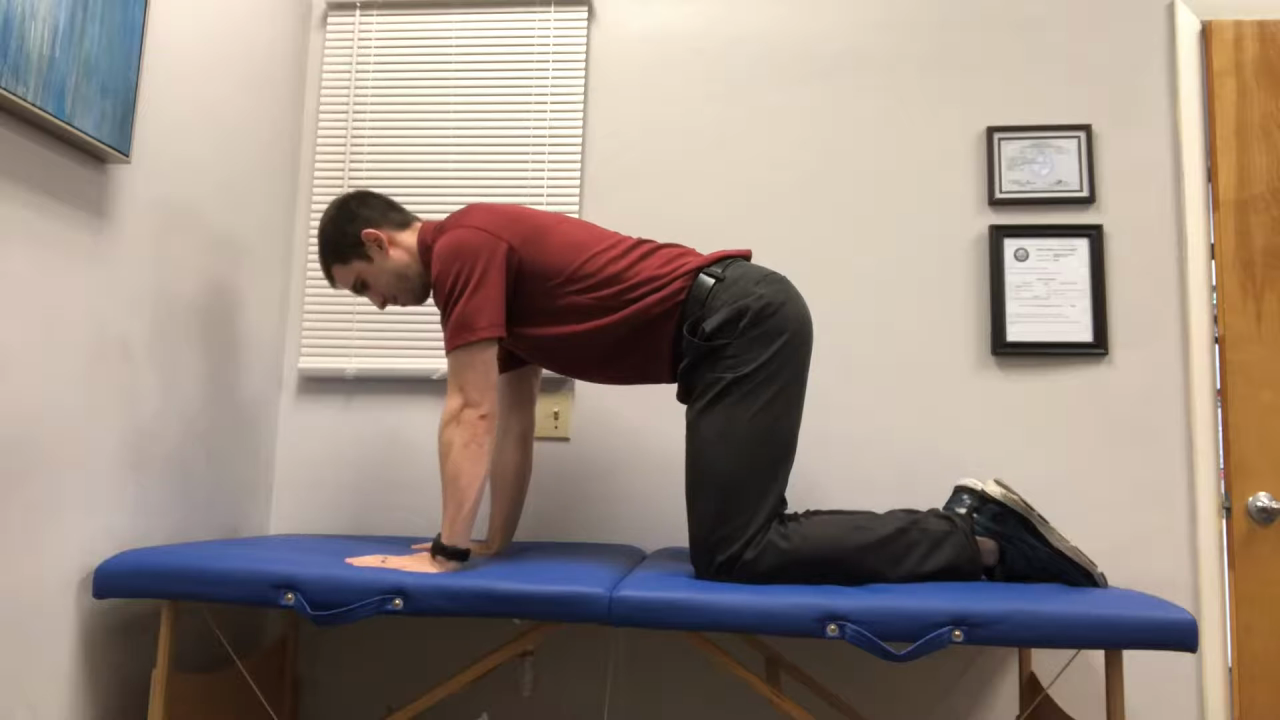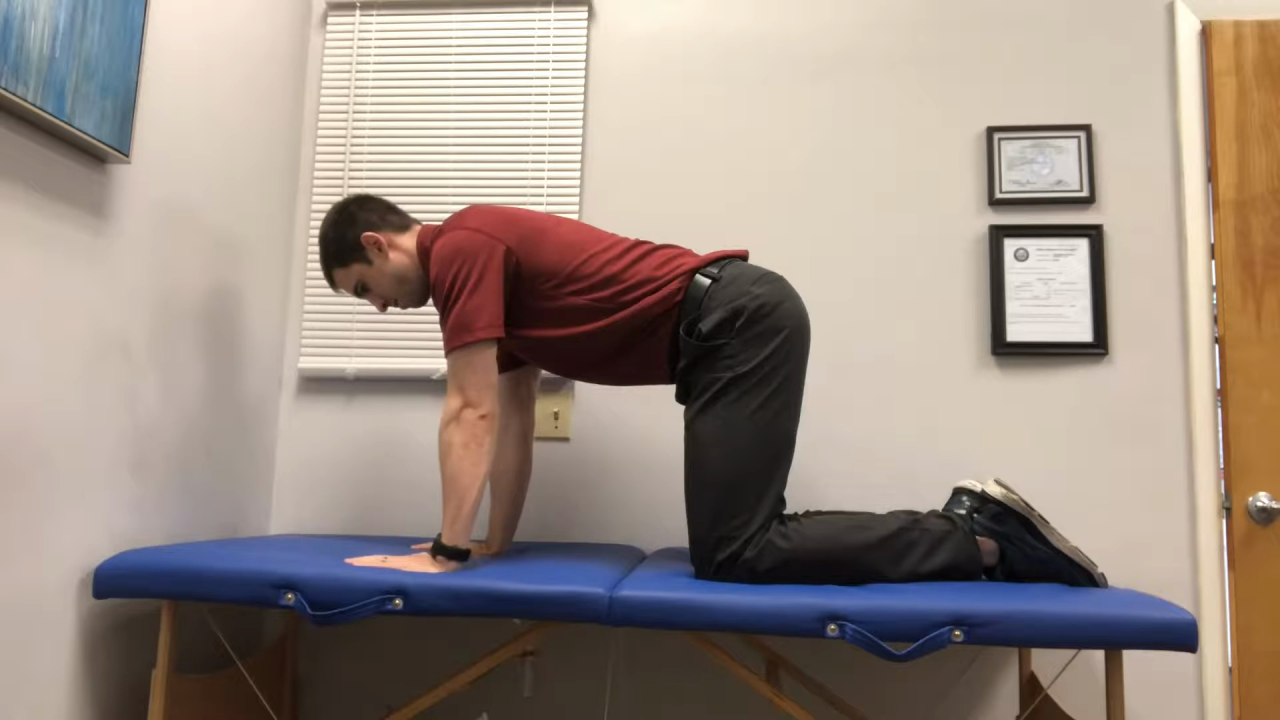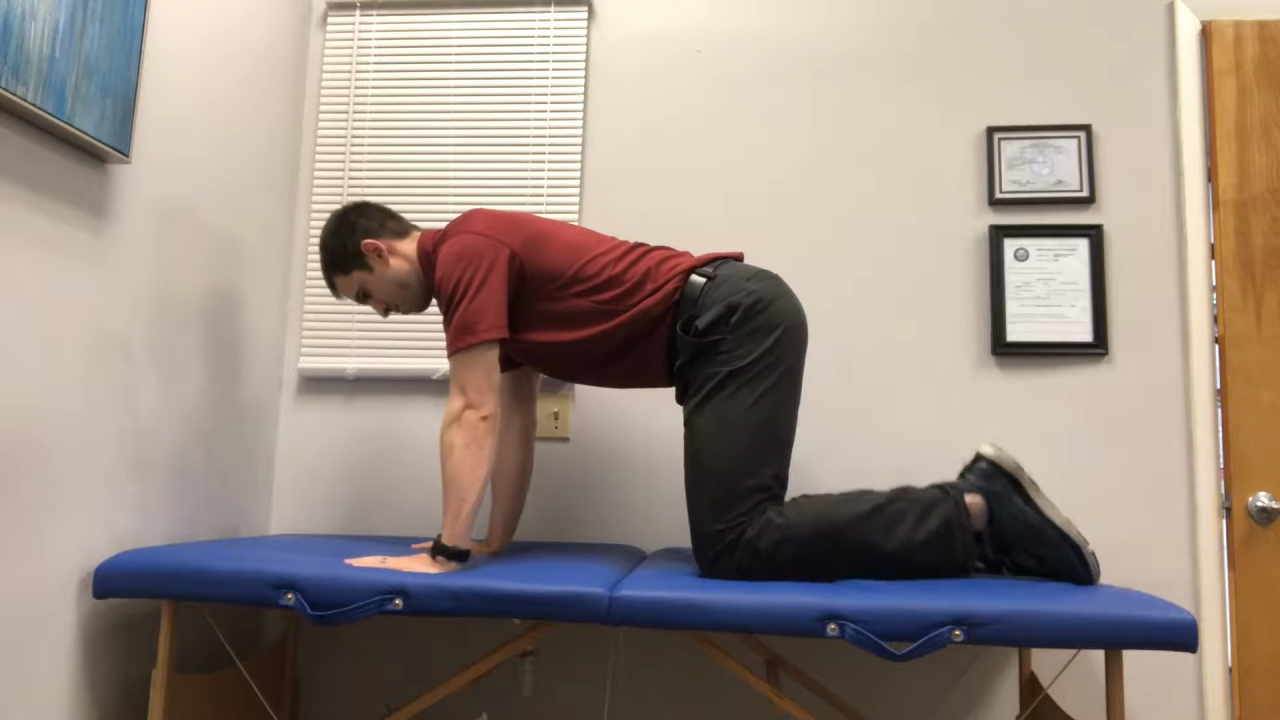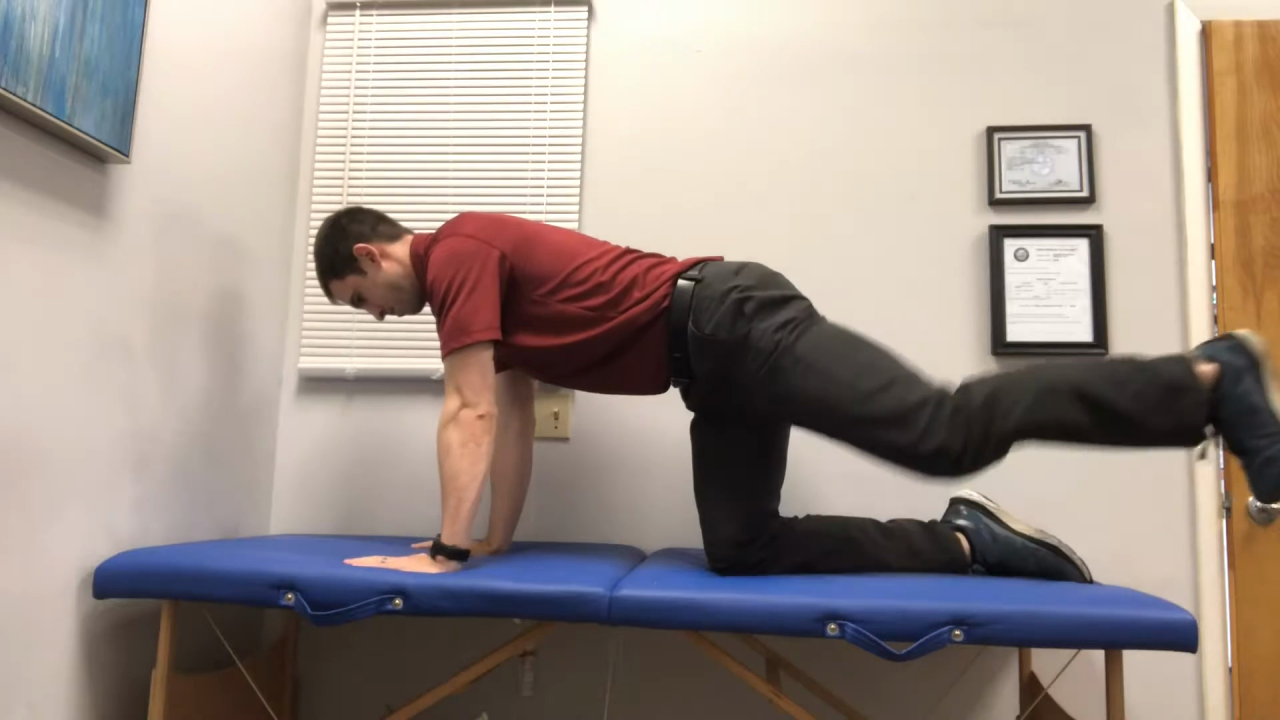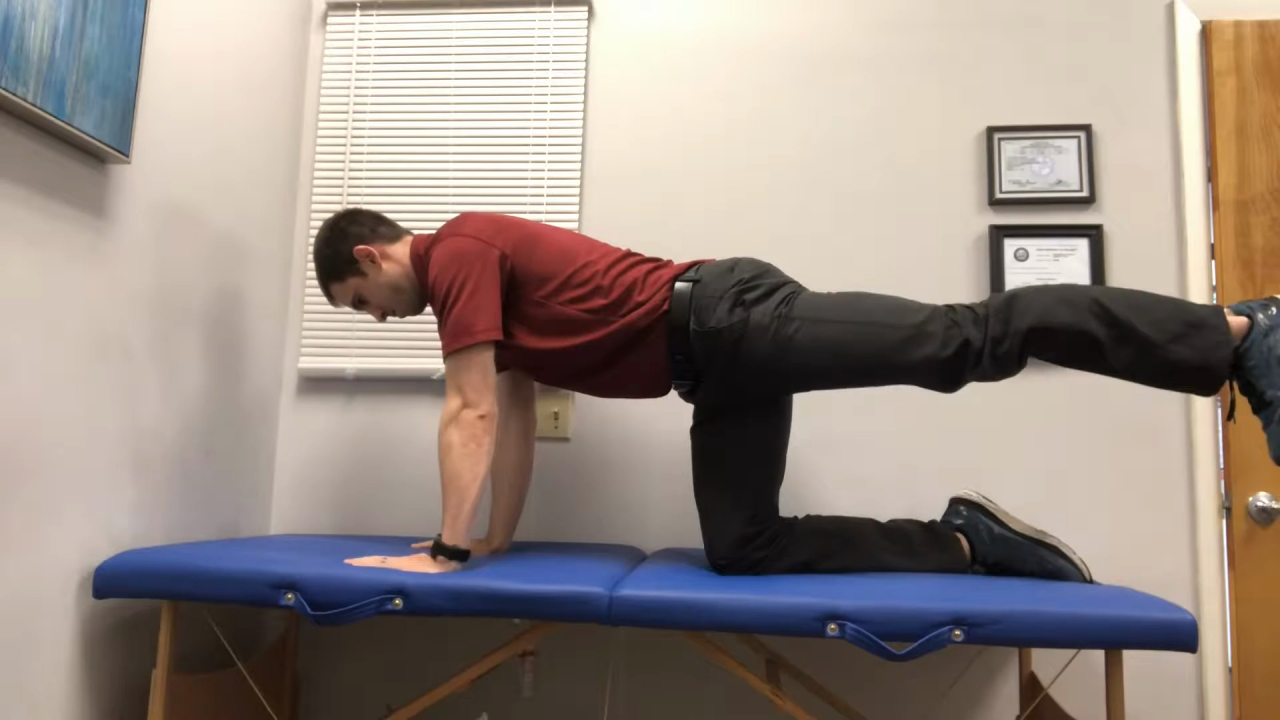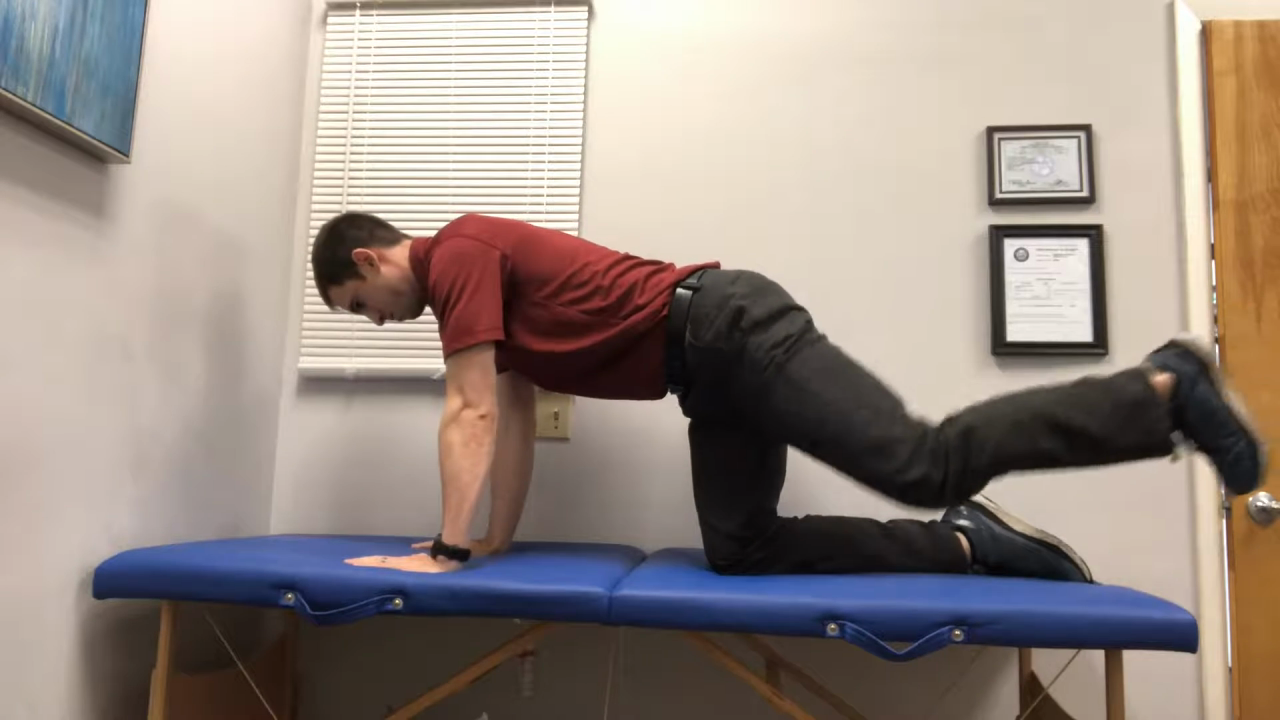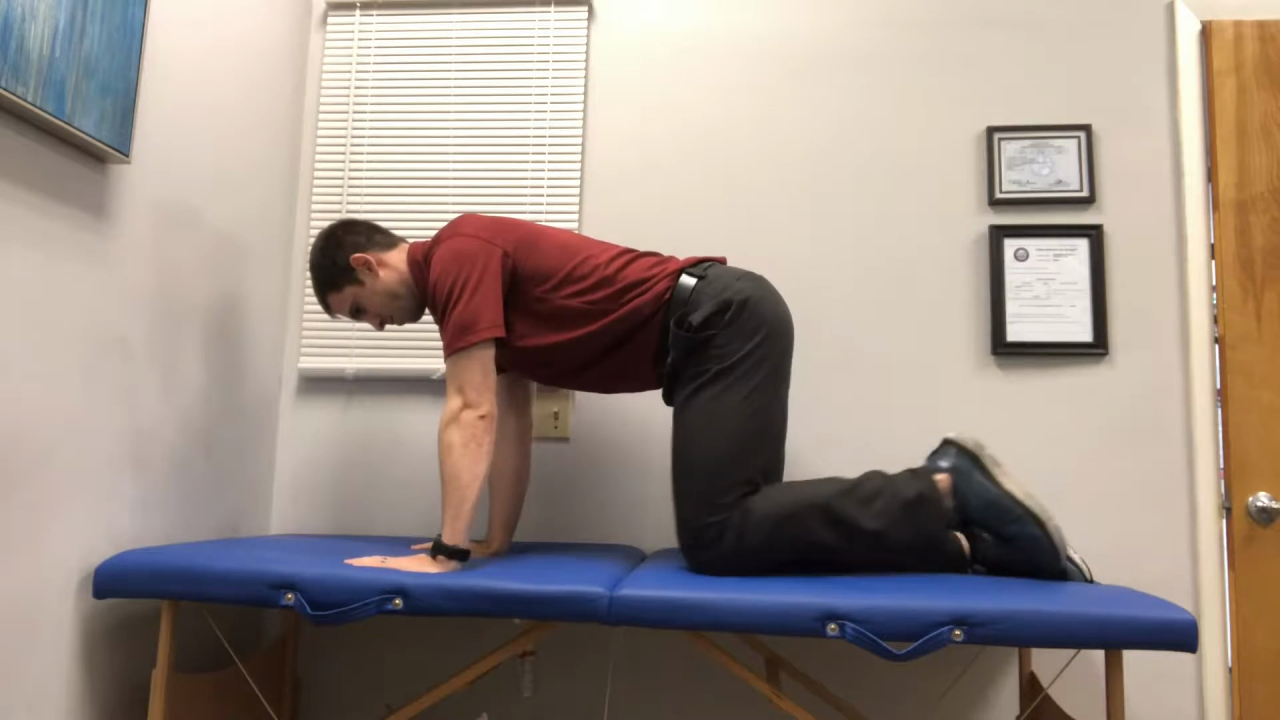
dt=0.7s
person 1, frame 1
left shoulder: (461, 248)
right shoulder: (495, 259)
left elbow: (470, 415)
right elbow: (514, 419)
left wrist: (448, 551)
right wrist: (496, 541)
left hip: (741, 320)
right hip: (743, 324)
left knee: (732, 554)
right knee: (740, 536)
left ankle: (981, 538)
right ankle: (960, 523)
person 1, frame 2
left shoulder: (458, 248)
right shoulder: (491, 259)
left elbow: (470, 414)
right elbow: (513, 417)
left wrist: (447, 550)
right wrist: (495, 541)
left hip: (736, 321)
right hip: (738, 325)
left knee: (731, 555)
right knee: (738, 537)
left ankle: (979, 539)
right ankle: (961, 523)
person 1, frame 3
left shoulder: (464, 251)
right shoulder: (488, 263)
left elbow: (473, 414)
right elbow: (514, 416)
left wrist: (446, 550)
right wrist: (496, 539)
left hip: (734, 318)
right hip: (727, 329)
left knee: (735, 545)
right knee: (737, 540)
left ankle: (975, 504)
right ankle: (972, 530)
person 1, frame 4
left shoulder: (456, 251)
right shoulder: (472, 276)
left elbow: (468, 415)
right elbow: (511, 417)
left wrist: (447, 549)
right wrist: (496, 539)
left hip: (726, 320)
right hip: (716, 358)
left knee: (938, 428)
right knee: (744, 550)
right ankle: (966, 542)
person 1, frame 5
left shoulder: (458, 252)
right shoulder: (483, 288)
left elbow: (469, 413)
right elbow: (513, 416)
left wrist: (446, 550)
right wrist: (496, 538)
left hip: (731, 317)
right hip: (723, 365)
left knee: (961, 340)
right knee: (744, 547)
right ankle: (966, 540)
person 1, frame 6
left shoulder: (457, 252)
right shoulder: (475, 283)
left elbow: (469, 415)
right elbow: (515, 419)
left wrist: (447, 549)
right wrist: (498, 539)
left hip: (725, 328)
right hip: (716, 366)
left knee: (924, 461)
right knee: (743, 551)
left ankle: (1165, 388)
right ankle: (965, 542)
person 1, frame 7
left shoulder: (456, 254)
right shoulder: (477, 281)
left elbow: (469, 414)
right elbow: (510, 418)
left wrist: (447, 548)
right wrist: (494, 541)
left hip: (721, 320)
right hip: (712, 333)
left knee: (718, 539)
right knee: (743, 534)
left ankle: (943, 492)
right ankle: (968, 537)
